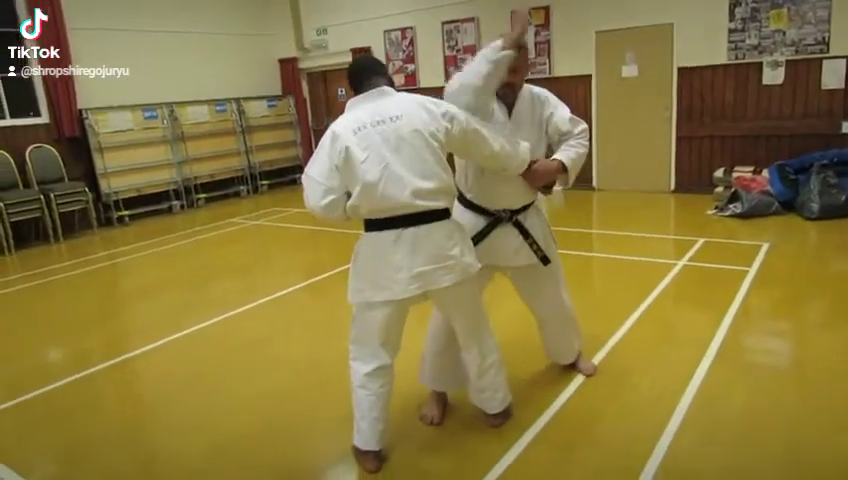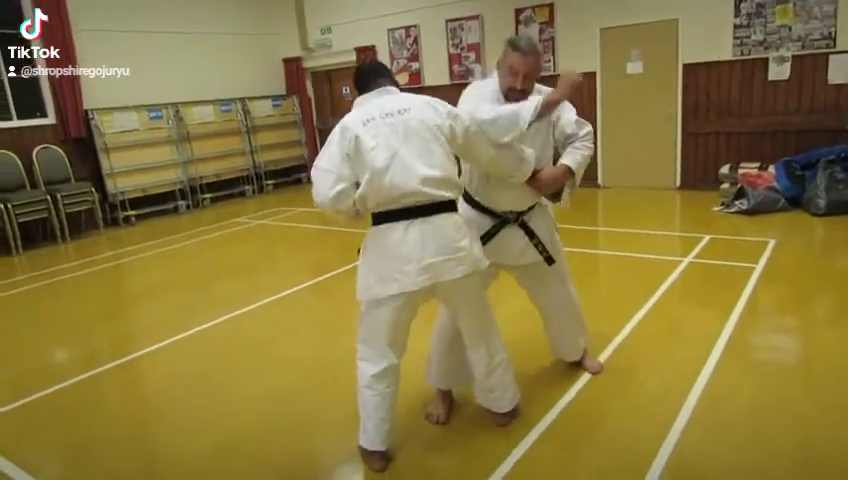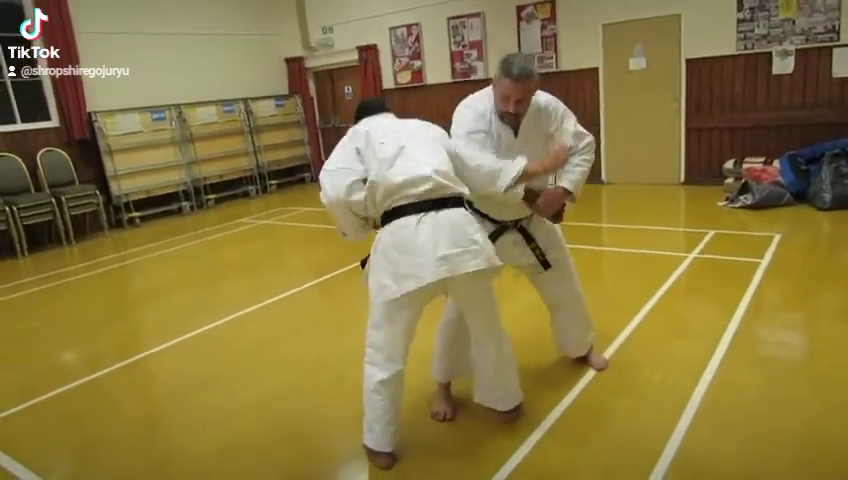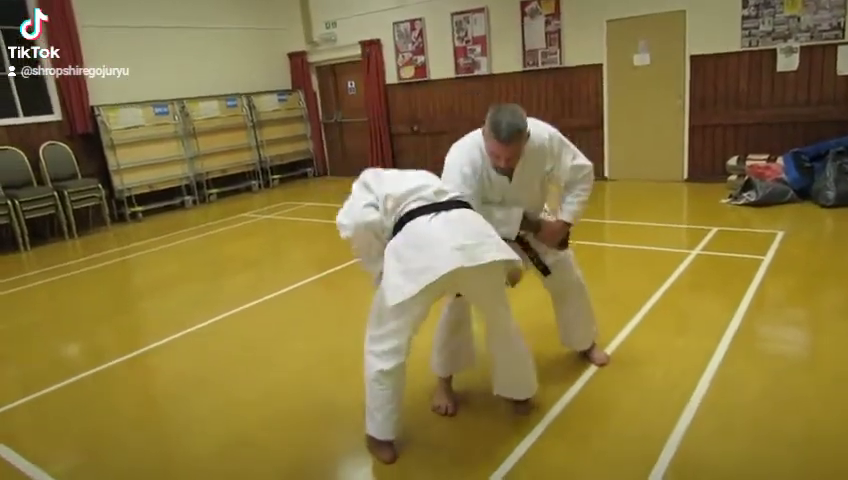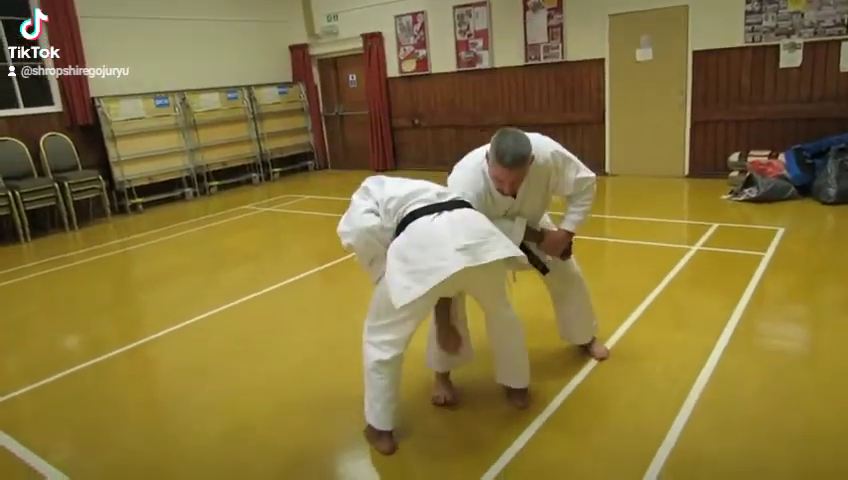
dt=0.3s
person 1, frame 1
left shoulder: (340, 130)
right shoulder: (429, 108)
left elbow: (321, 201)
right elbow: (488, 144)
right wrist: (528, 168)
left hip: (384, 252)
right hip: (440, 239)
left knee: (371, 353)
right knee: (473, 330)
left ankle: (369, 446)
right ankle: (495, 406)
person 1, frame 2
left shoulder: (350, 125)
right shoulder: (432, 107)
left elbow: (328, 194)
right elbow: (489, 150)
right wrist: (531, 174)
left hip: (391, 245)
right hip: (447, 233)
left knee: (378, 351)
right knee: (479, 328)
left ankle: (374, 446)
right ankle: (502, 405)
person 1, frame 3
left shoulder: (357, 136)
right shoulder: (429, 130)
left elbow: (337, 194)
right elbow: (483, 172)
left wrist: (359, 229)
right wrist: (533, 169)
left hip: (403, 244)
right hip: (458, 229)
left knee: (385, 352)
right knee: (485, 326)
left ankle: (381, 446)
right ankle: (504, 403)
person 1, frame 4
left shoulder: (366, 183)
right shoulder: (420, 178)
left elbow: (358, 223)
left wrist: (380, 268)
left hip: (417, 244)
right hip: (470, 232)
left knee: (384, 344)
right knee: (499, 317)
left ankle: (382, 438)
right ankle: (520, 394)
person 1, frame 5
left shoulder: (367, 192)
right shoulder: (420, 189)
left elbow: (360, 231)
left wrist: (384, 272)
right wrist: (443, 323)
left hip: (422, 245)
right hip: (474, 231)
left knee: (381, 338)
right knee: (500, 310)
left ankle: (381, 430)
right ankle: (517, 387)
person 2, frame 1
left shoulder: (541, 101)
right shoulder: (468, 95)
left elbow: (578, 135)
right elbow: (460, 92)
left wrist: (559, 166)
right wrist: (506, 43)
left hip: (525, 222)
right hip: (473, 222)
left knee: (550, 296)
right knee: (452, 309)
left ankle: (569, 353)
right ankle: (438, 390)
person 2, frame 2
left shoulder: (546, 101)
right shoulder: (478, 94)
left elbow: (583, 137)
right elbow: (487, 124)
left wrist: (565, 170)
right wrist: (549, 100)
left hip: (530, 220)
right hip: (479, 221)
left knee: (557, 293)
right knee: (459, 306)
left ankle: (575, 351)
right ankle: (443, 389)
person 2, frame 3
left shoulder: (549, 108)
right shoulder: (472, 110)
left elbow: (583, 147)
right elbow: (475, 167)
left wrist: (563, 190)
left hip: (533, 220)
right hip: (480, 222)
left knee: (563, 286)
right knee: (461, 303)
left ankle: (581, 348)
right ankle: (443, 386)
person 2, frame 4
left shoulder: (545, 138)
right shoulder: (463, 157)
left elbow: (582, 174)
left wrist: (563, 222)
left hip: (532, 225)
left knee: (568, 279)
right knee: (459, 297)
left ankle: (585, 343)
right ankle: (444, 381)
person 2, frame 5
left shoulder: (547, 153)
right shoulder: (465, 182)
left elbow: (584, 184)
left wrist: (565, 232)
left hip: (527, 223)
left knee: (567, 274)
left ankle: (585, 337)
right ankle: (442, 374)
